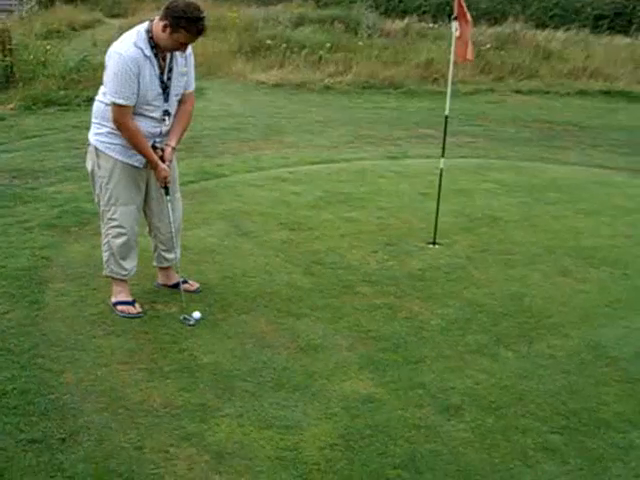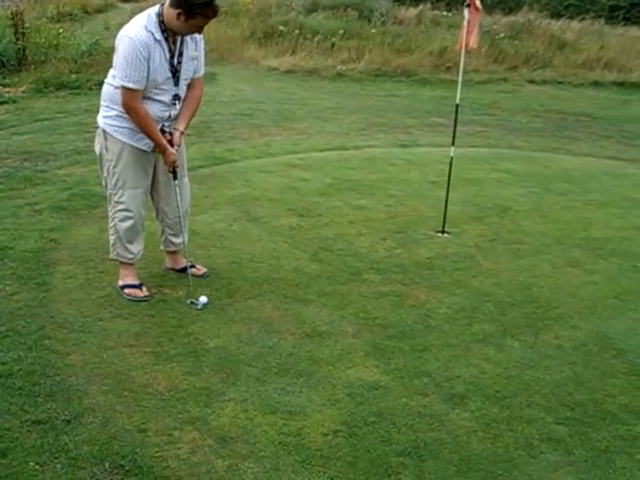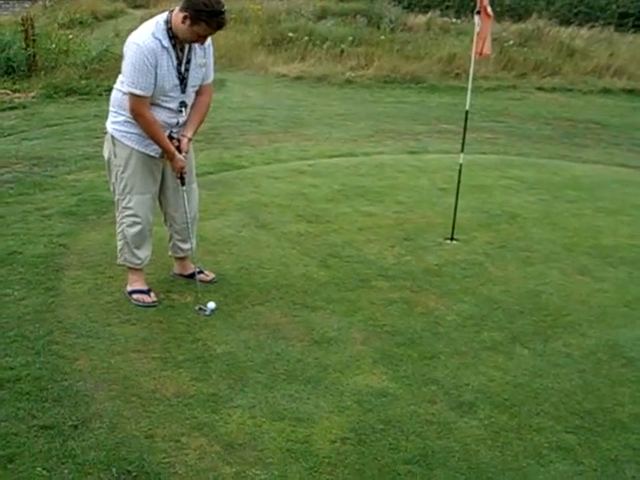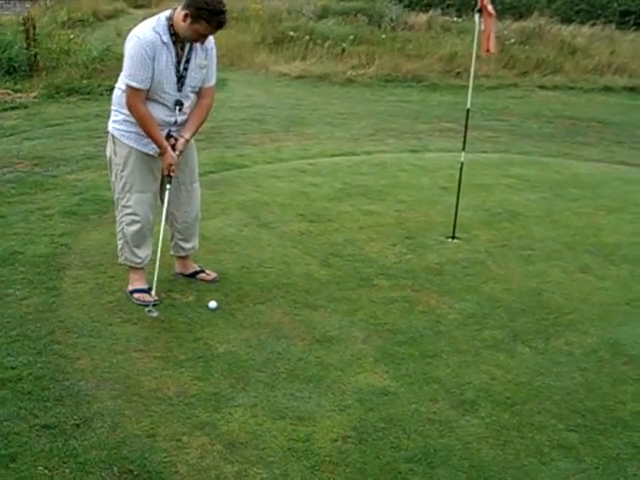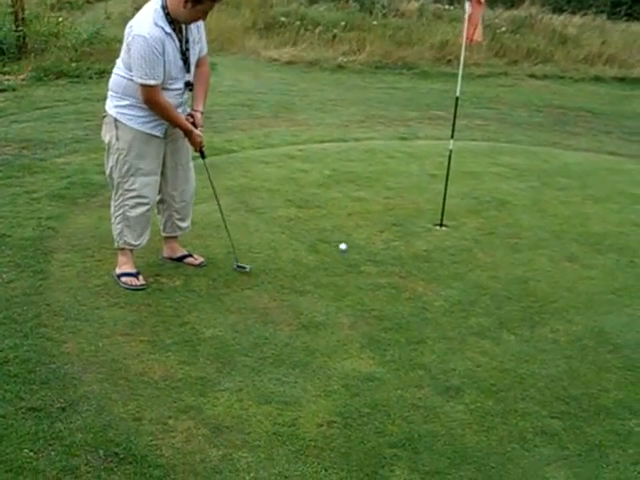
dt=0.7s
person 1, frame 1
left shoulder: (182, 50)
right shoulder: (126, 54)
left elbow: (186, 101)
right elbow: (122, 120)
left wrist: (170, 146)
right wrist: (154, 163)
left hip: (159, 145)
right hip: (118, 147)
left knee: (168, 213)
right knee: (121, 220)
left ankle: (166, 272)
right ankle: (119, 287)
person 1, frame 2
left shoulder: (193, 35)
right shoulder: (136, 38)
left elbow: (195, 86)
right elbow: (131, 103)
left wrist: (179, 130)
right wrist: (163, 146)
left hip: (167, 129)
right hip: (126, 130)
left knee: (175, 197)
right knee: (128, 203)
left ankle: (174, 256)
right ankle: (127, 270)
person 1, frame 3
left shoulder: (202, 41)
right shoulder: (144, 44)
left elbow: (204, 93)
right elbow: (139, 110)
left wrist: (187, 136)
right wrist: (170, 153)
left hip: (176, 135)
right hip: (134, 136)
left knee: (184, 203)
right knee: (137, 208)
left ankle: (182, 262)
right ankle: (135, 276)
person 1, frame 4
left shoulder: (205, 43)
right shoulder: (145, 39)
left elbow: (205, 97)
right elbow: (134, 102)
left wrist: (184, 138)
right wrist: (163, 148)
left hip: (178, 135)
right hip: (135, 135)
left knee: (186, 203)
right knee: (136, 208)
left ankle: (184, 261)
right ankle: (136, 275)
person 1, frame 5
right shoulder: (147, 33)
left elbow: (201, 64)
right elbow: (151, 97)
left wrist: (197, 110)
right wrist: (188, 130)
left hip: (172, 116)
right hip: (134, 119)
left knee: (179, 185)
right knee: (135, 191)
left ankle: (171, 244)
right ankle: (125, 258)
